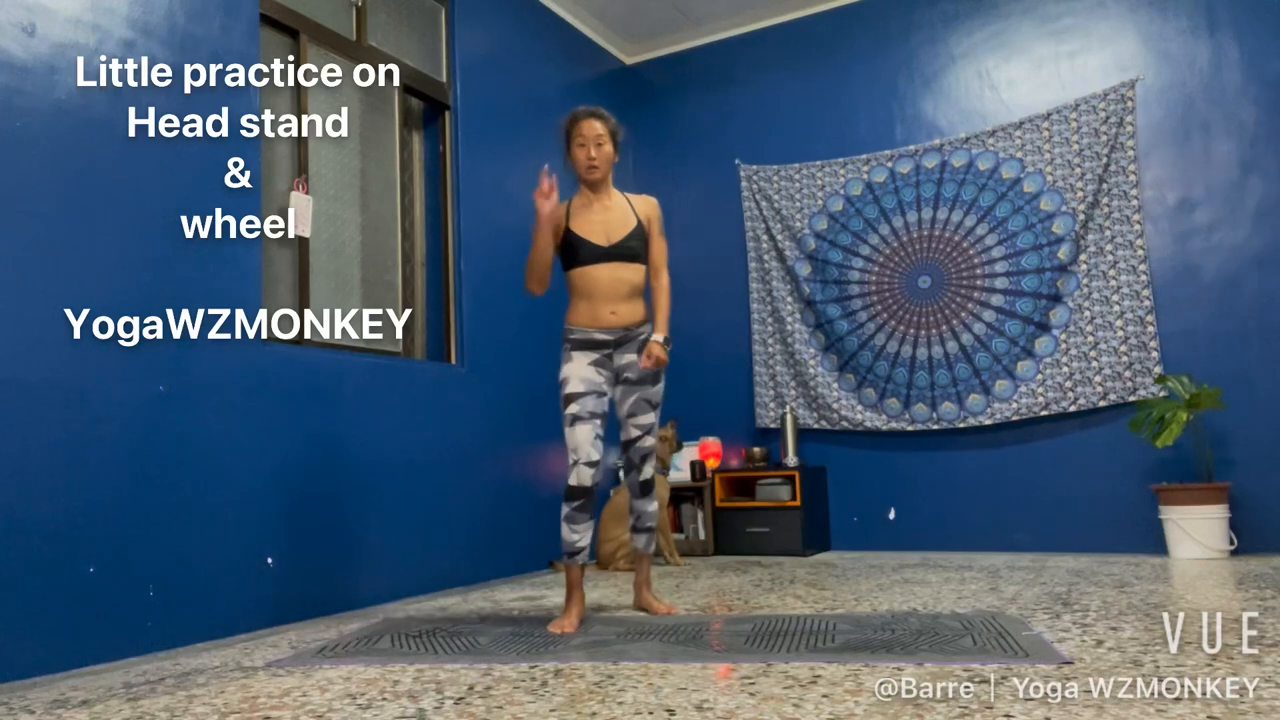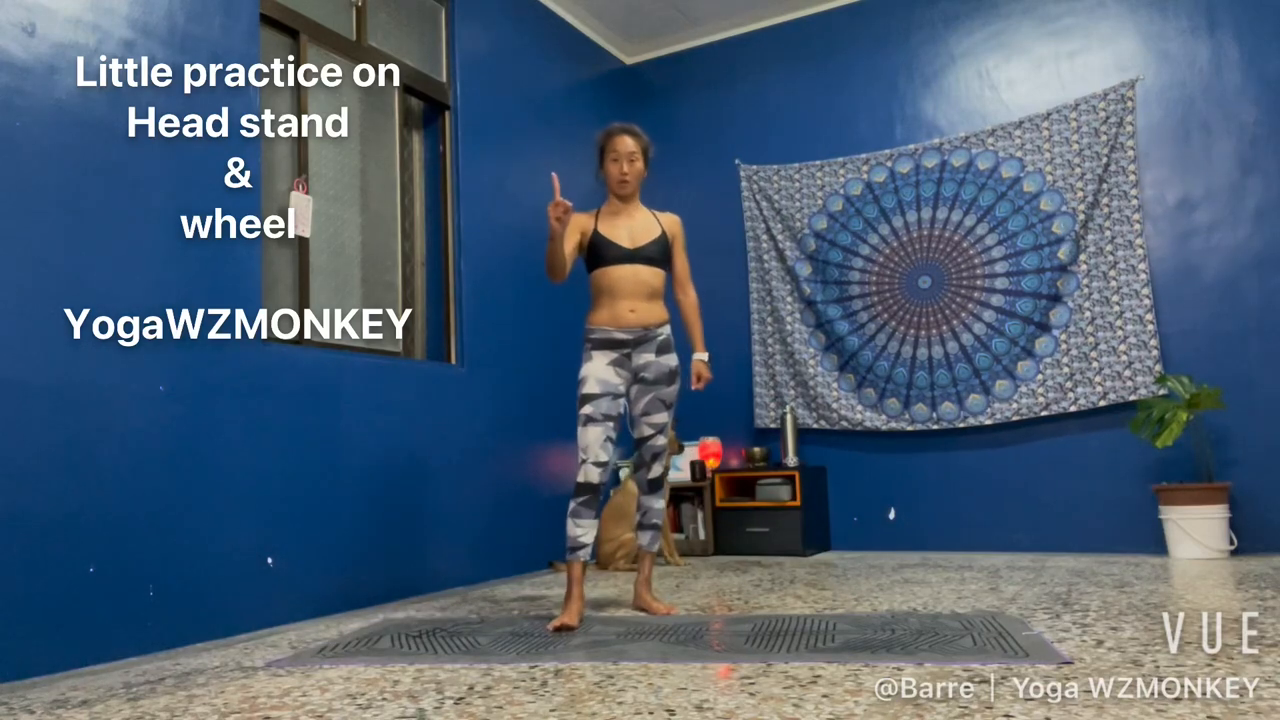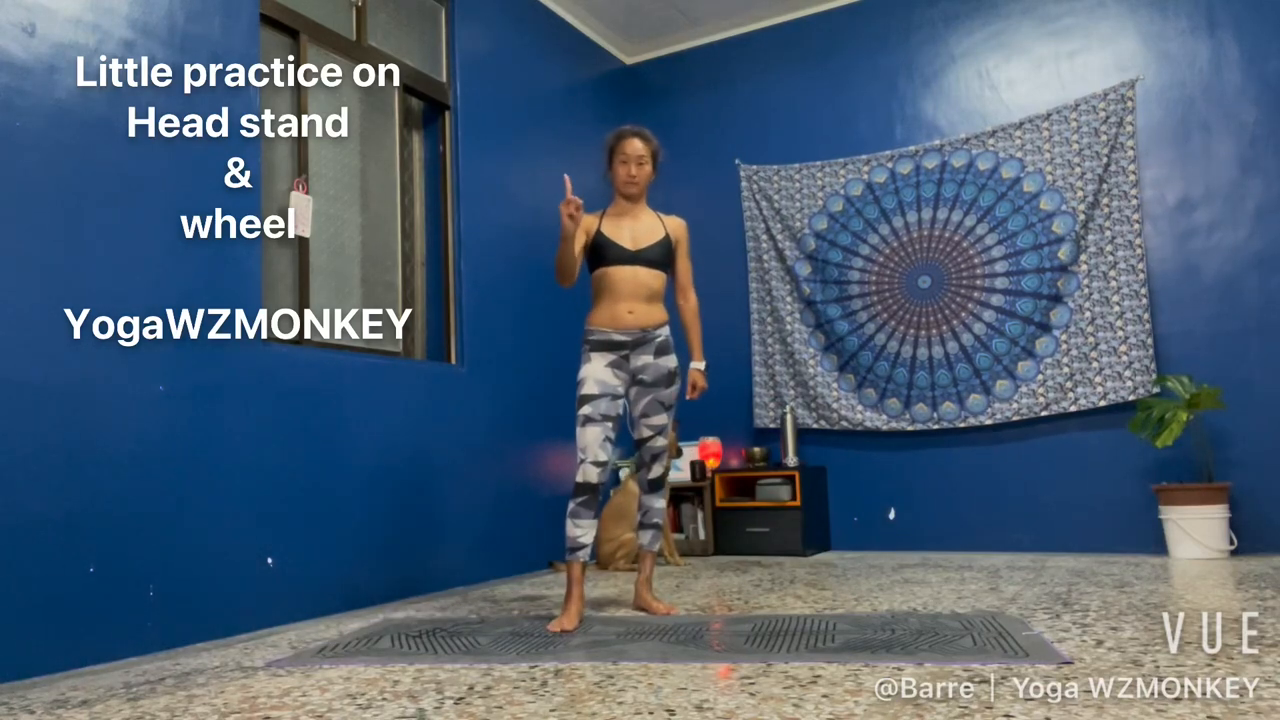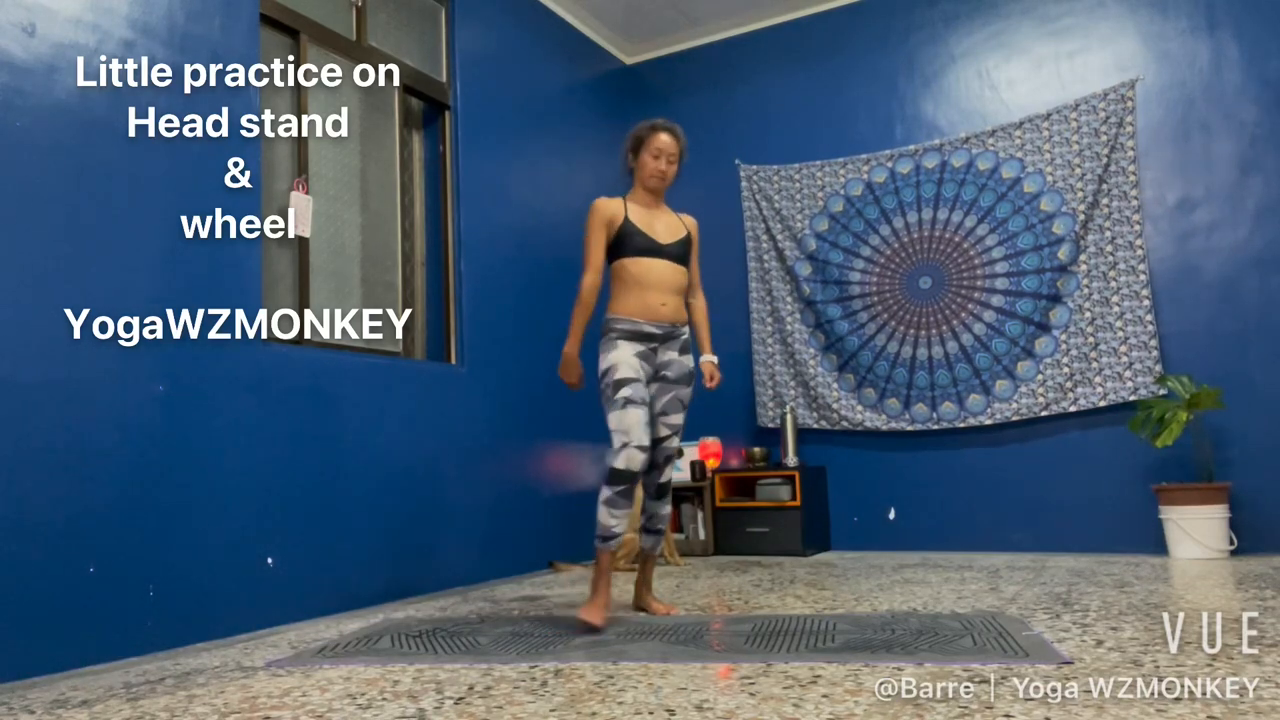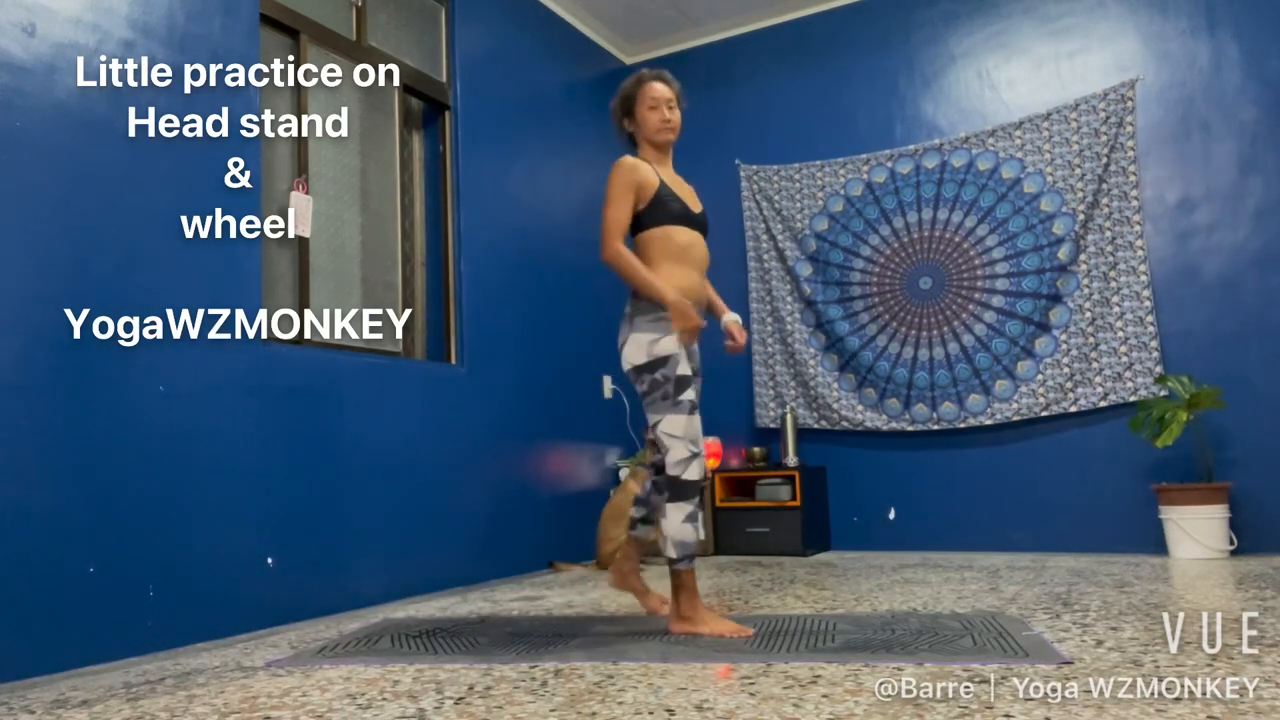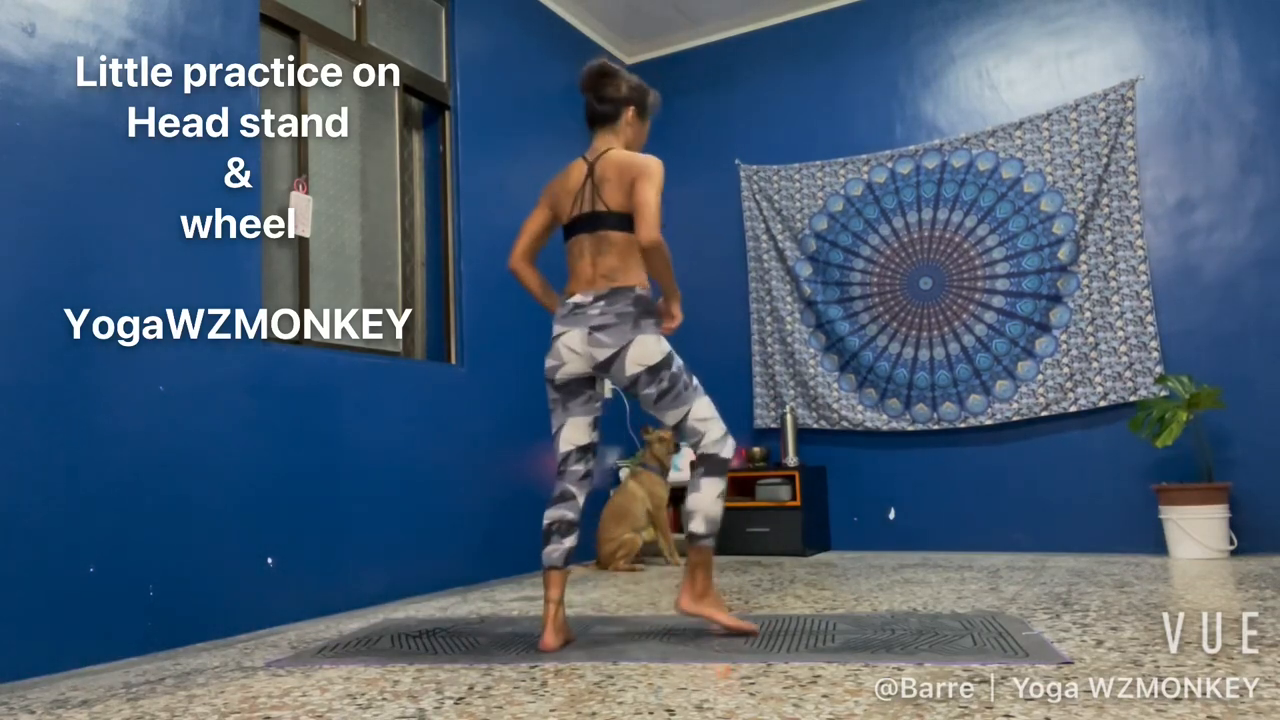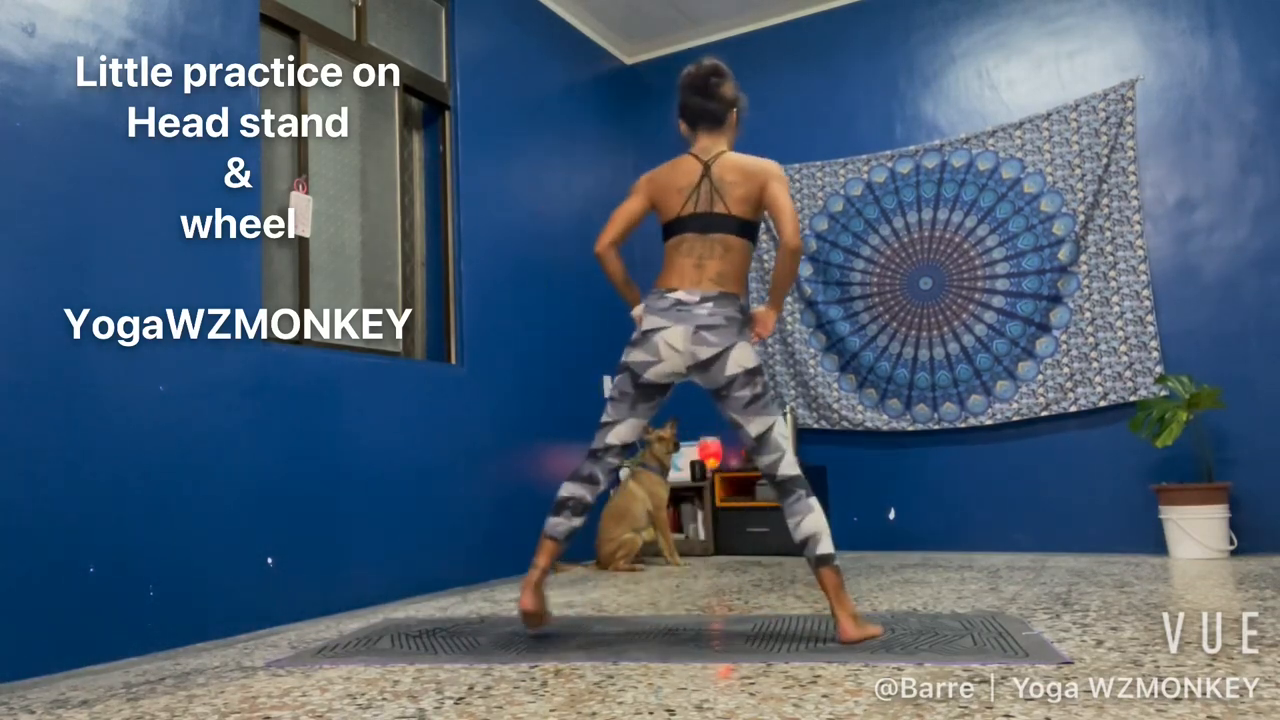
dt=0.7s
person 1, frame 1
left shoulder: (645, 208)
right shoulder: (556, 217)
left elbow: (660, 278)
right elbow: (536, 287)
left wrist: (660, 336)
right wrist: (544, 222)
left hip: (637, 345)
right hip: (584, 349)
left knee: (642, 467)
right knee: (582, 470)
left ankle: (643, 586)
right ankle: (574, 599)
person 1, frame 2
left shoulder: (669, 223)
right shoulder: (584, 222)
left elbow: (685, 290)
right elbow: (556, 276)
left wrist: (699, 352)
right wrist: (555, 234)
left hip: (658, 347)
right hip: (603, 349)
left knee: (652, 467)
right knee: (591, 467)
left ankle: (643, 587)
right ankle: (574, 597)
person 1, frame 3
left shoulder: (673, 226)
right shoulder: (590, 223)
left elbow: (686, 295)
right elbow: (564, 279)
left wrist: (697, 360)
right wrist: (567, 233)
left hip: (656, 349)
right hip: (601, 349)
left knee: (653, 468)
right knee: (590, 467)
left ankle: (644, 586)
right ankle: (574, 597)
person 1, frame 4
left shoulder: (687, 224)
right shoulder: (608, 210)
left elbow: (696, 296)
right elbow: (590, 279)
left wrist: (708, 354)
right wrist: (571, 348)
left hip: (677, 345)
right hip: (625, 339)
left knee: (662, 468)
right knee: (629, 455)
left ankle: (644, 586)
right ankle: (600, 585)
person 1, frame 5
left shoulder: (685, 187)
right shoulder: (630, 169)
right elbow: (612, 248)
left wrist: (726, 313)
right wrist: (673, 303)
left hip: (681, 329)
right hip: (655, 327)
left knee: (672, 461)
right knee: (685, 462)
left ankle: (628, 563)
right ankle: (688, 608)
person 1, frame 6
left shoulder: (560, 181)
right shoulder: (641, 166)
left elbow: (519, 259)
right elbow: (649, 238)
right wrist: (671, 297)
left hip: (568, 331)
right hip: (624, 324)
left knee: (570, 475)
right knee: (714, 443)
left ankle: (553, 621)
right ankle: (697, 586)
person 1, frame 7
left shoulder: (658, 177)
right shoulder: (762, 171)
left elbow: (604, 247)
right elbow: (792, 242)
left wrist: (638, 305)
right wrist: (773, 308)
left hip: (663, 325)
right hip: (725, 331)
left knee: (601, 457)
right knee: (785, 472)
left ankle: (534, 584)
right ankle: (845, 615)
